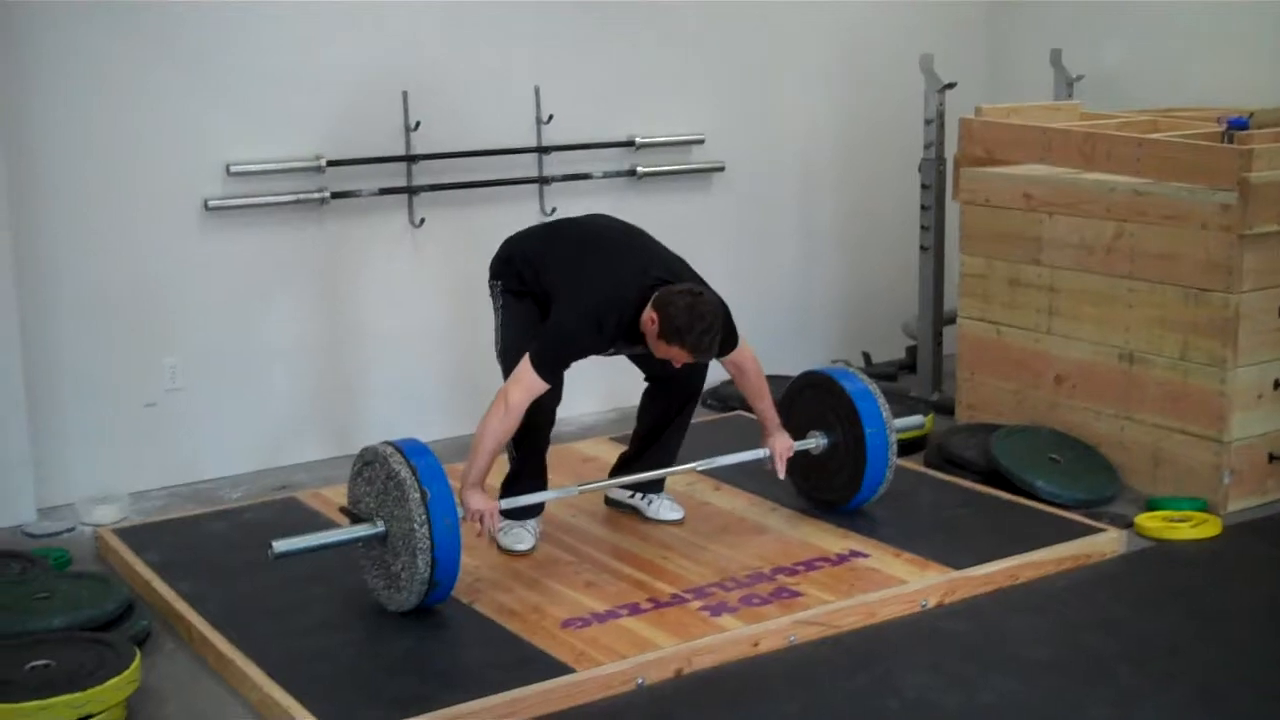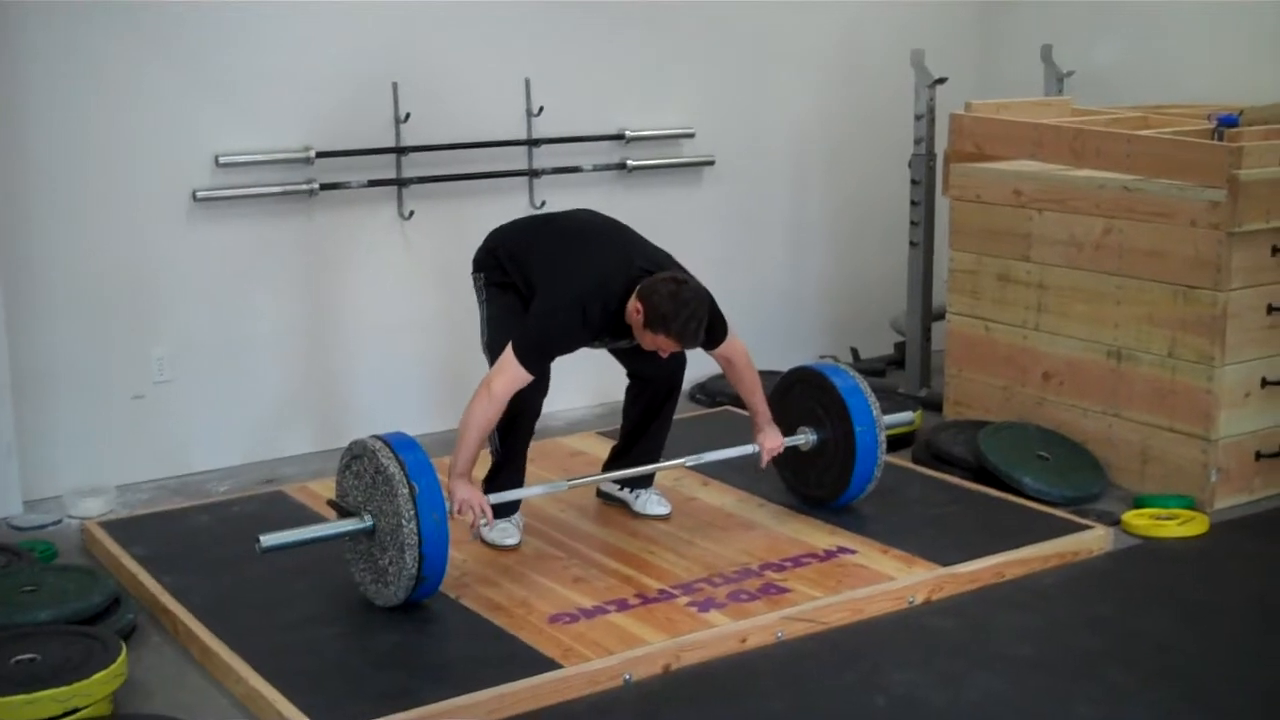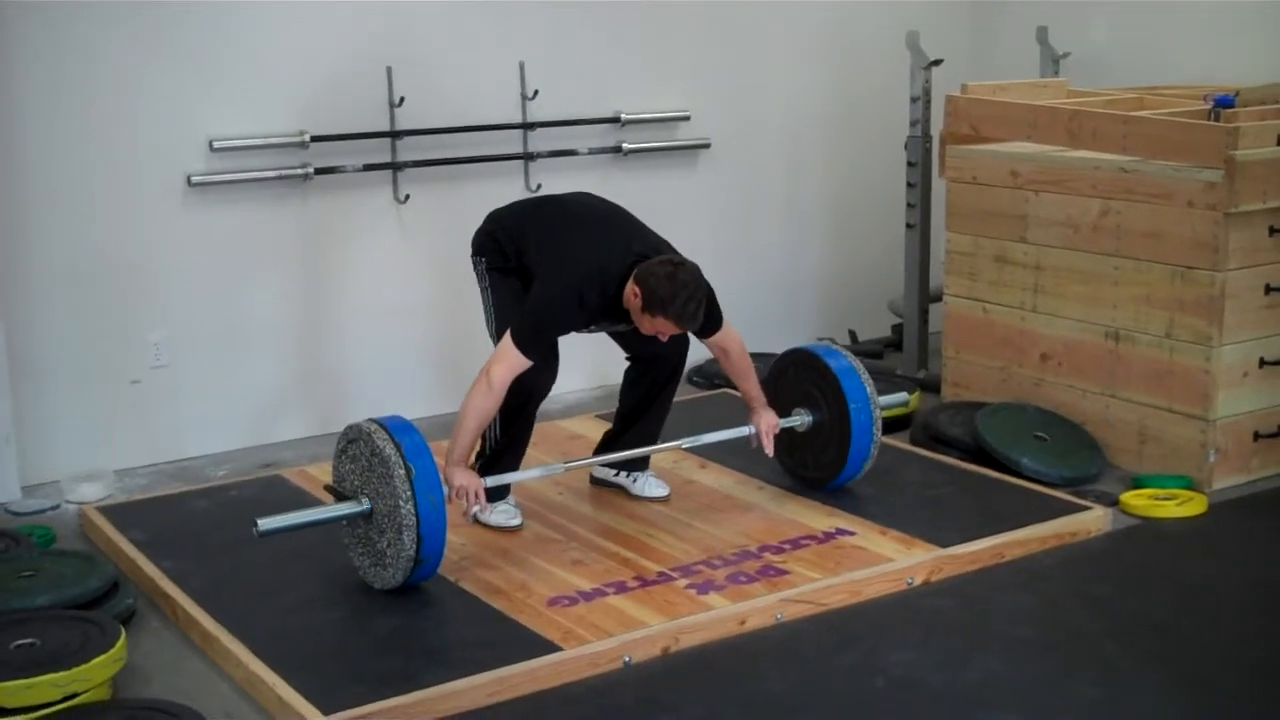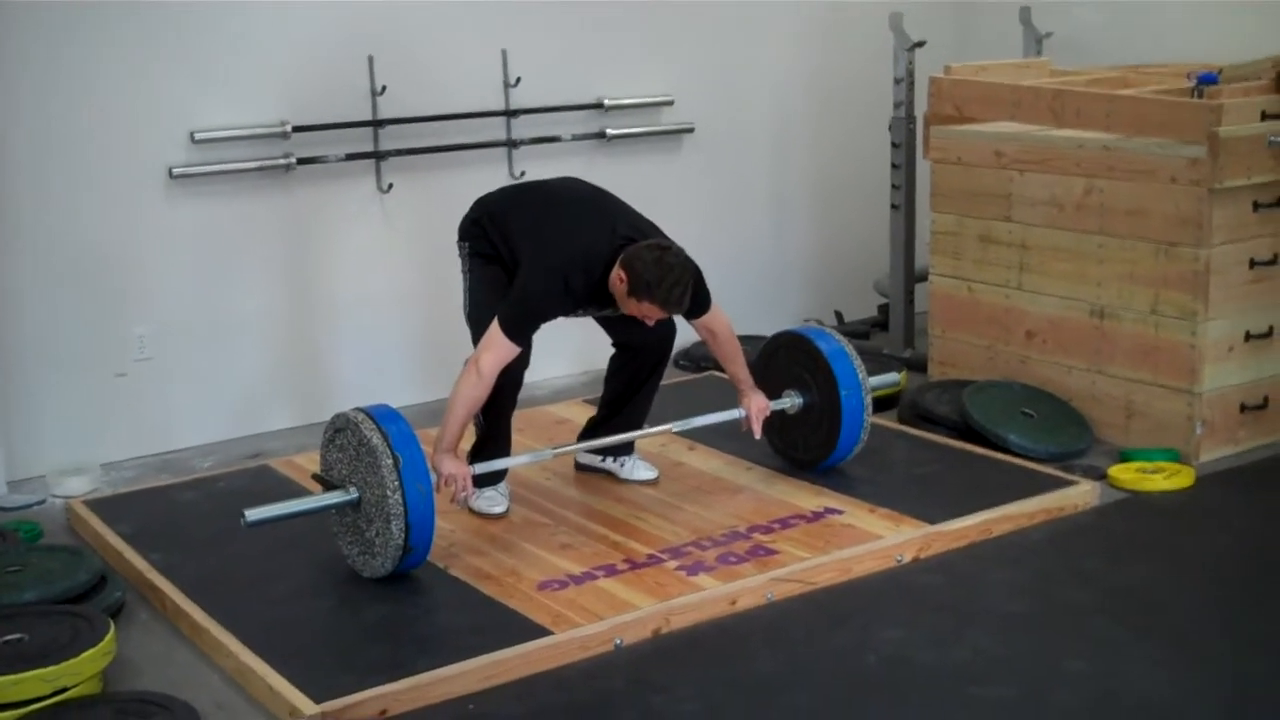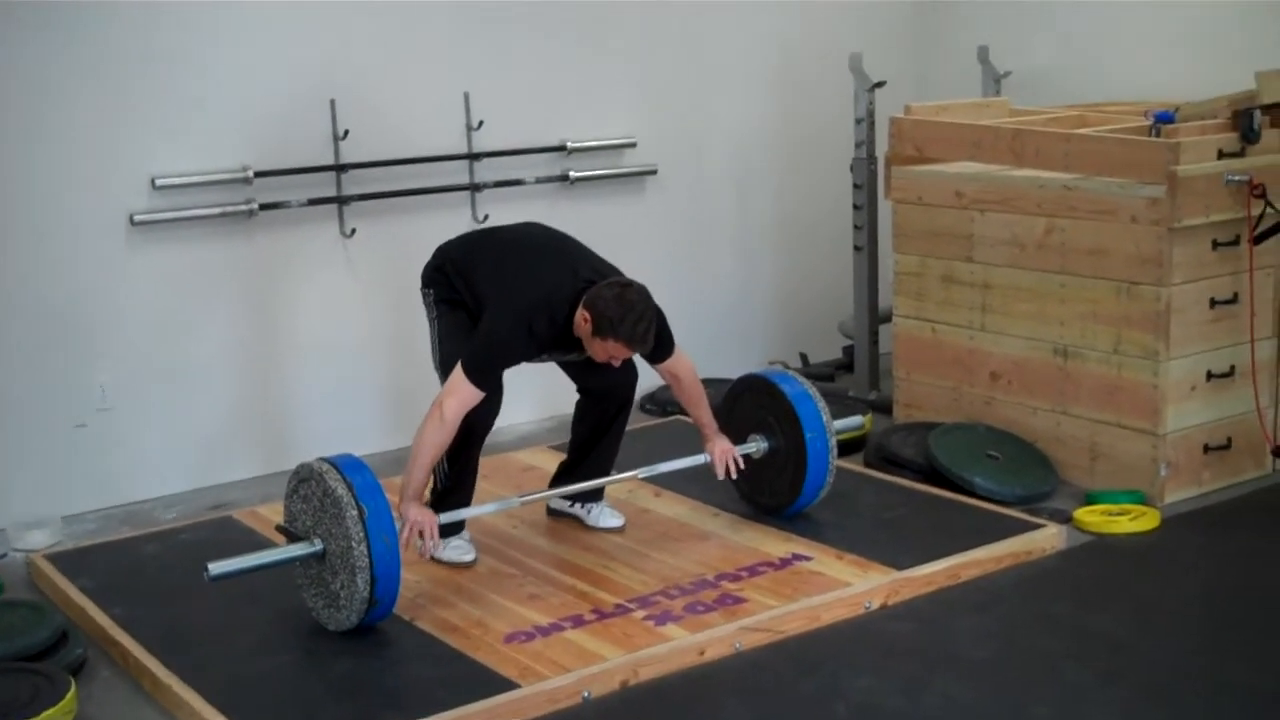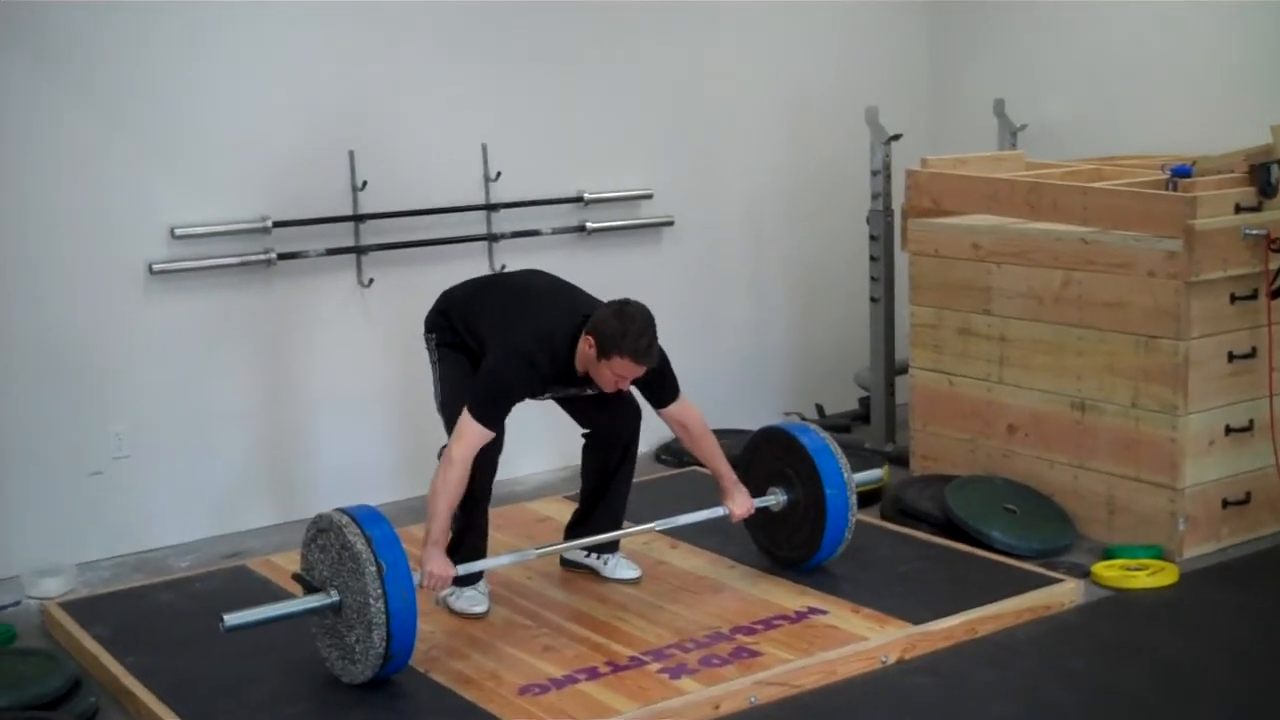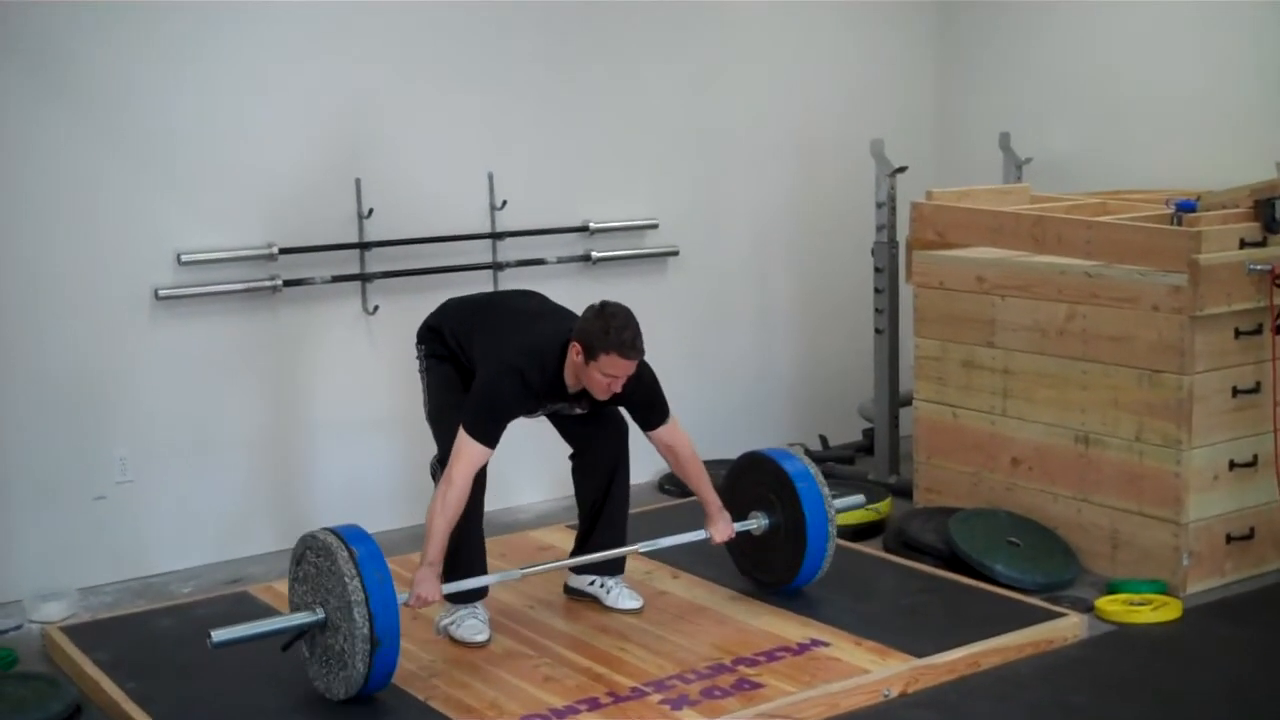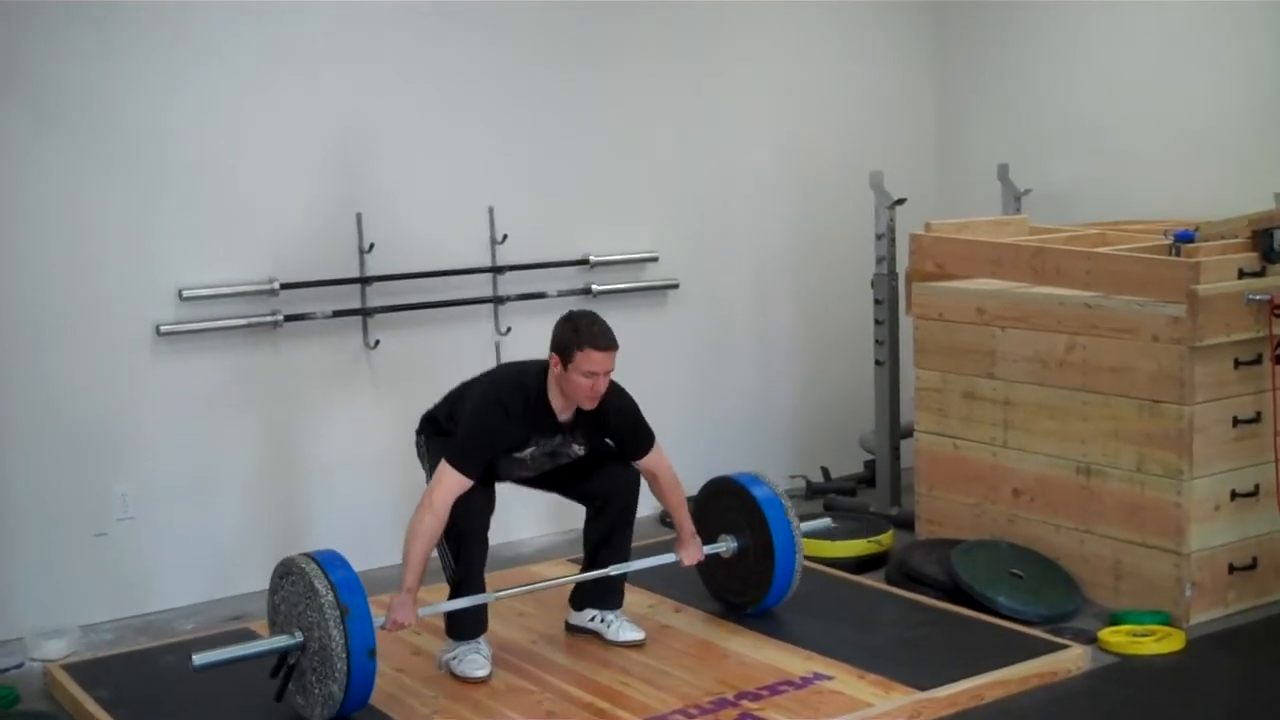
dt=0.5s
person 1, frame 1
left shoulder: (697, 308)
right shoulder: (591, 317)
left elbow: (741, 361)
right elbow: (513, 398)
left wrist: (772, 429)
right wrist: (472, 488)
right hip: (521, 278)
left knee: (689, 374)
right knee: (538, 394)
left ankle: (635, 483)
right ankle: (519, 510)
person 1, frame 2
left shoulder: (682, 300)
right shoulder: (575, 307)
left elbow: (732, 354)
right elbow: (496, 388)
left wrist: (763, 423)
right wrist: (459, 478)
right hip: (504, 270)
left knee: (664, 369)
right knee: (525, 387)
left ankle: (626, 479)
right ankle: (496, 505)
person 1, frame 3
left shoulder: (680, 286)
right shoulder: (575, 291)
left elbow: (726, 344)
right elbow: (496, 375)
left wrist: (758, 406)
right wrist: (456, 465)
left knee: (670, 351)
right knee: (535, 368)
left ankle: (620, 462)
right ankle: (490, 487)
person 1, frame 4
left shoulder: (668, 268)
right shoulder: (559, 277)
left elbow: (713, 326)
right elbow: (485, 364)
left wrist: (747, 389)
right wrist: (444, 453)
right hip: (490, 239)
left knee: (656, 338)
right knee: (507, 359)
left ankle: (606, 447)
right ankle: (485, 475)
person 1, frame 5
left shoulder: (631, 311)
right shoulder: (523, 322)
left elbow: (677, 371)
right elbow: (448, 410)
left wrist: (712, 434)
right wrist: (410, 502)
right hip: (454, 286)
left knee: (617, 383)
right knee: (478, 403)
left ankle: (575, 492)
right ankle: (446, 524)
person 1, frame 6
left shoulder: (632, 350)
right shoulder: (524, 358)
left elbow: (683, 419)
right elbow: (459, 453)
left wrist: (730, 485)
right wrist: (434, 549)
right hip: (457, 333)
left knee: (620, 422)
right knee: (481, 449)
left ankle: (589, 544)
right ankle: (462, 574)
person 1, frame 7
left shoulder: (627, 369)
right shoulder: (516, 372)
left elbow: (672, 441)
right elbow: (458, 473)
left wrist: (714, 510)
right wrist: (428, 569)
right hip: (449, 349)
left knee: (606, 438)
right knee: (466, 462)
left ankle: (593, 571)
right ankle: (462, 601)
person 1, frame 8
left shoulder: (612, 402)
right shoulder: (500, 402)
left elbow: (656, 469)
right elbow: (438, 500)
left wrist: (687, 535)
right wrist: (407, 594)
right hip: (451, 438)
left knee: (620, 480)
right knee: (469, 507)
left ankle: (594, 607)
right ankle: (465, 637)
